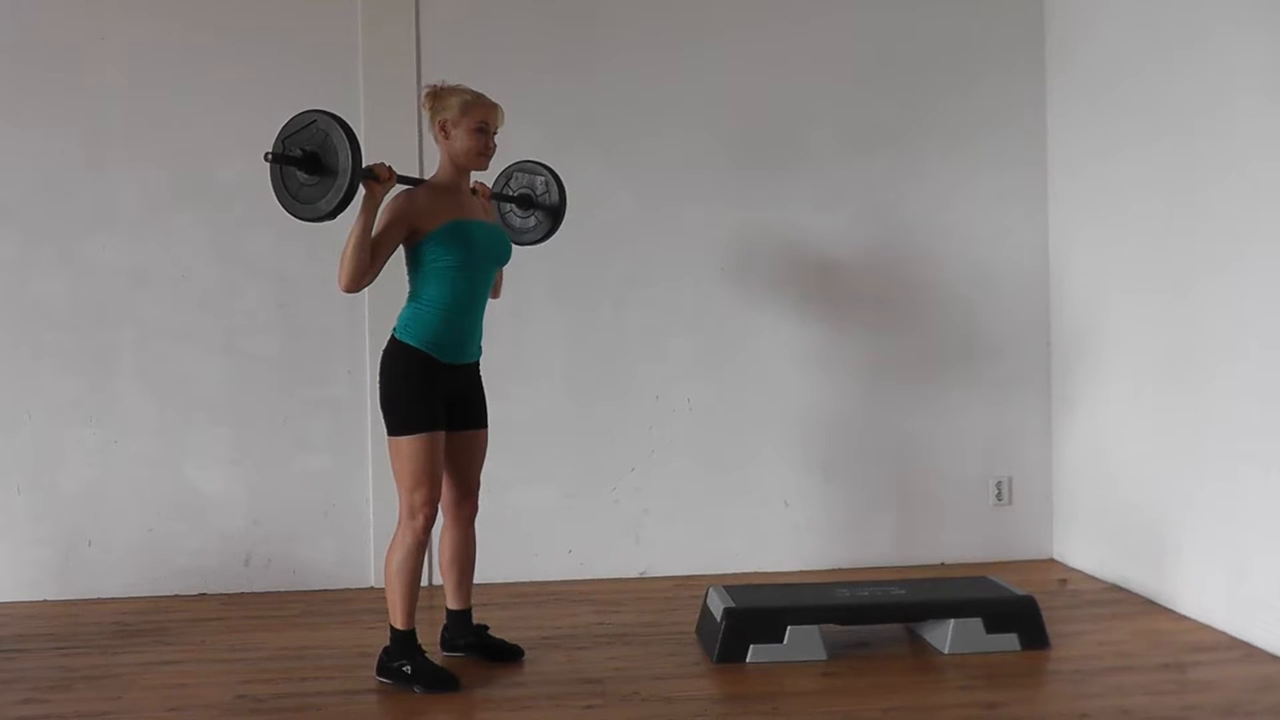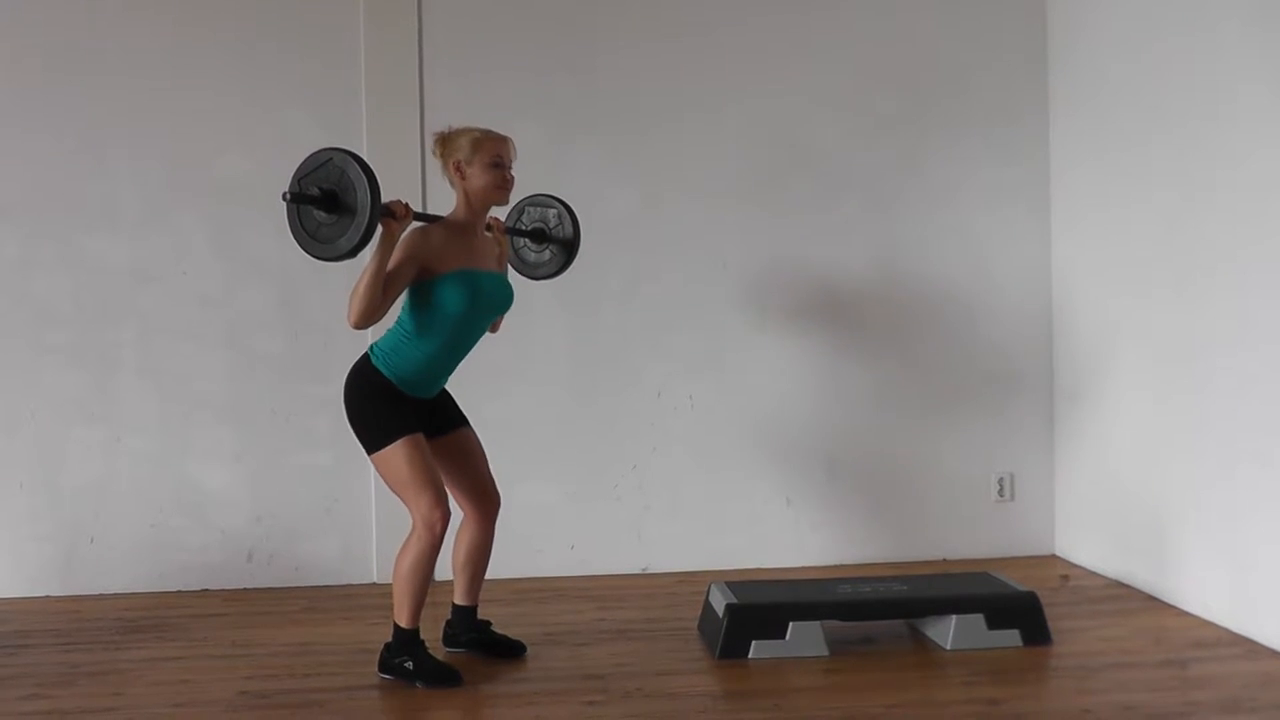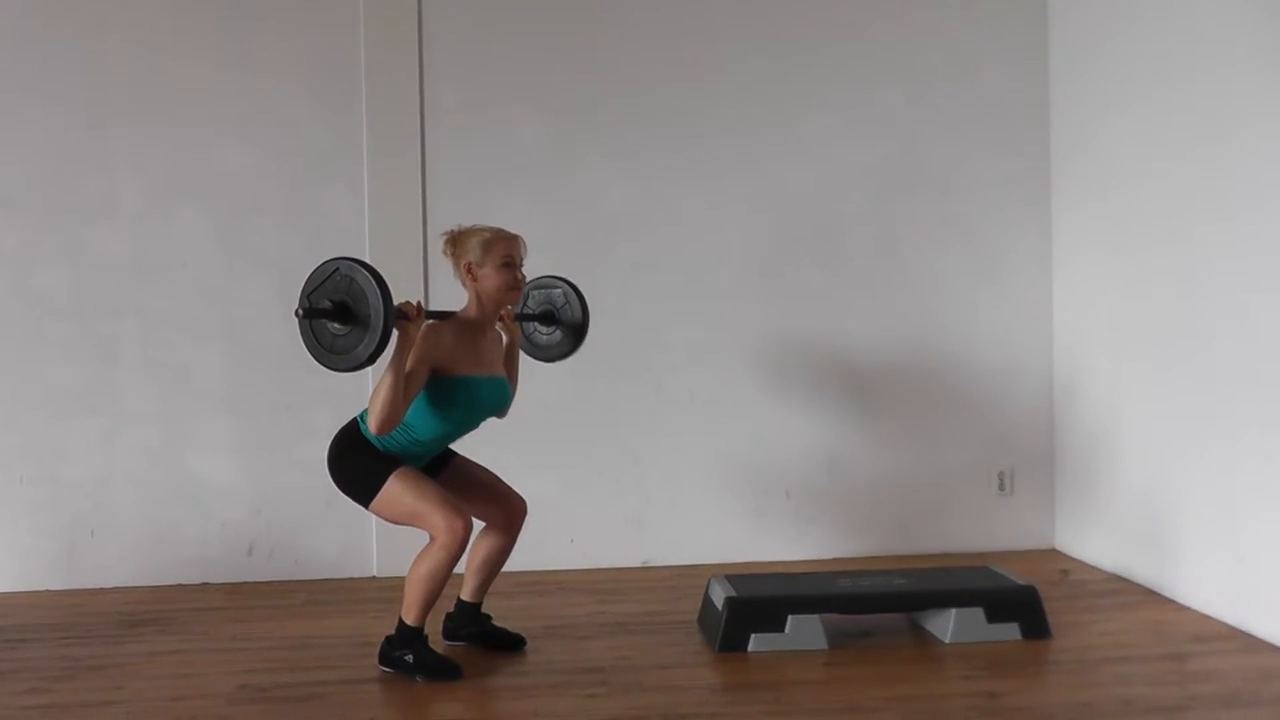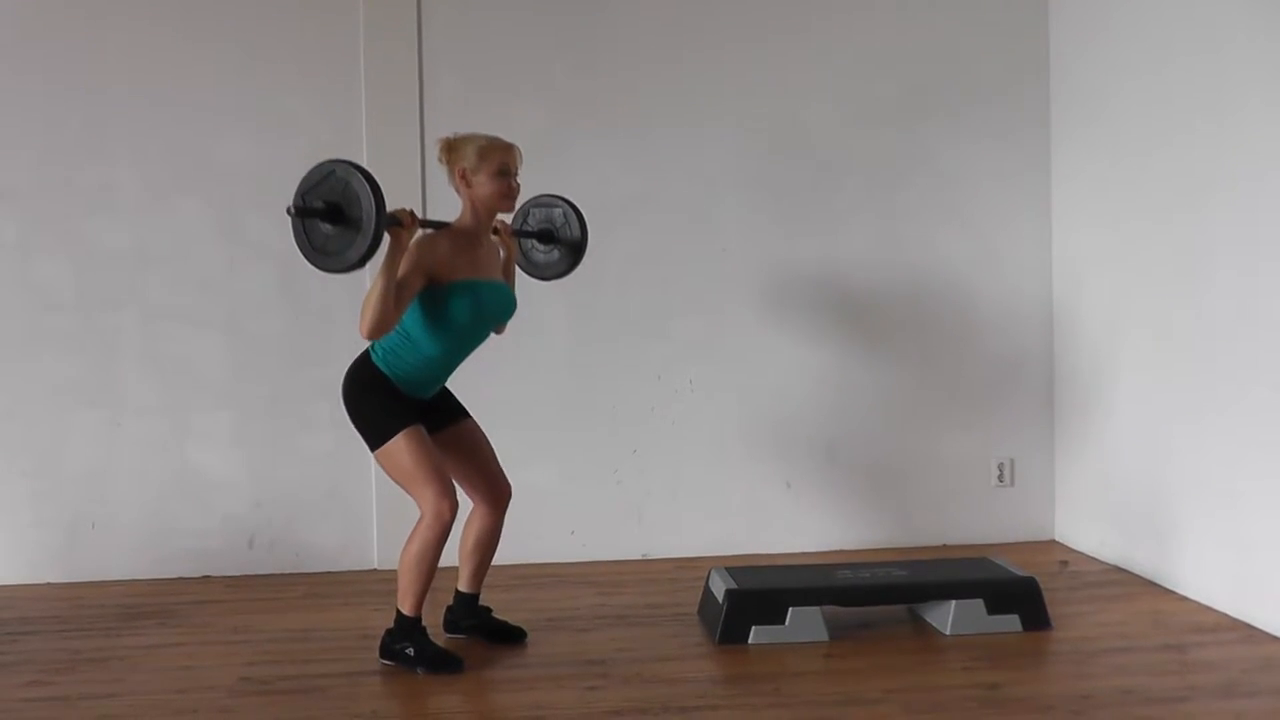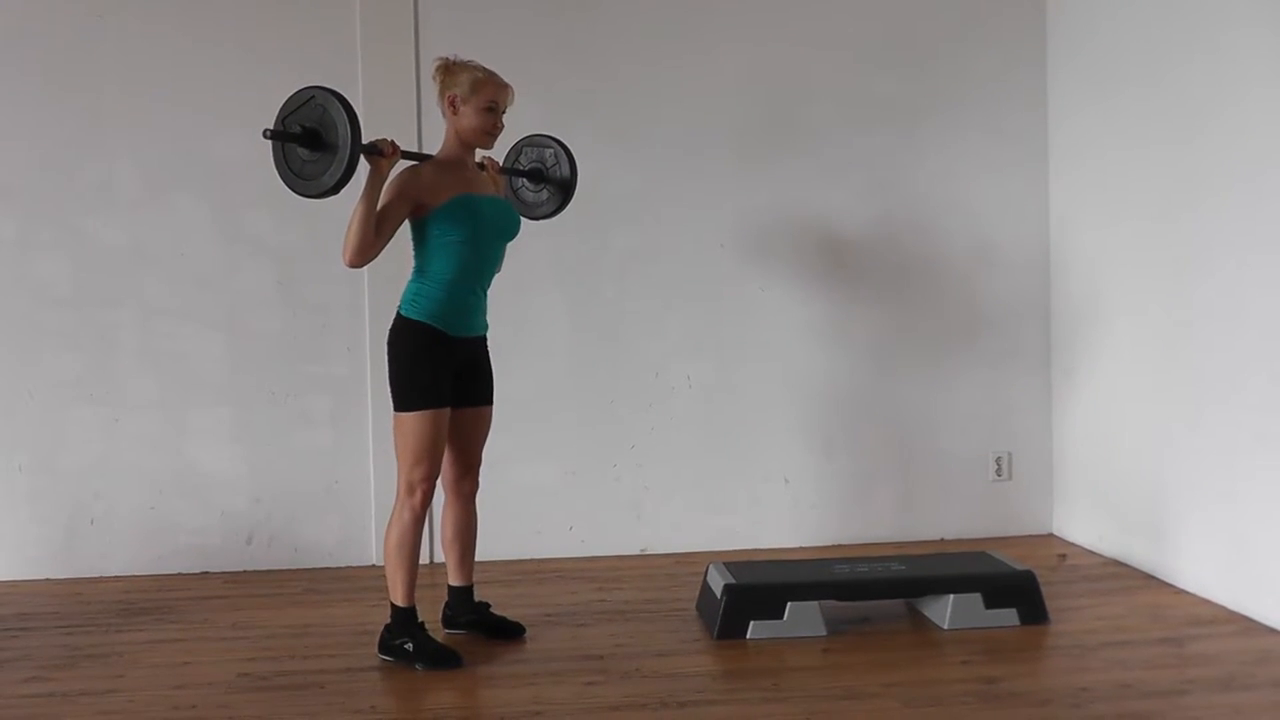
dt=1s
person 1, frame 1
left shoulder: (479, 205)
right shoulder: (413, 204)
right elbow: (352, 281)
right wrist: (371, 201)
left hip: (463, 369)
right hip: (415, 367)
left knee: (463, 505)
right knee: (420, 513)
left ankle: (460, 627)
right ankle: (398, 652)
person 1, frame 2
left shoulder: (484, 242)
right shoulder: (427, 241)
left elbow: (491, 322)
right elbow: (360, 316)
right wrist: (387, 238)
left hip: (426, 393)
right hip: (378, 392)
left knee: (484, 504)
right knee: (432, 515)
left ankle: (464, 624)
right ankle: (401, 650)
person 1, frame 3
left shoulder: (492, 336)
right shoulder: (440, 338)
left elbow: (498, 407)
right elbow: (380, 422)
right wrist: (405, 341)
left hip: (418, 454)
right hip: (362, 454)
left knee: (511, 510)
right knee: (453, 526)
left ankle: (465, 618)
right ankle: (402, 645)
person 1, frame 4
left shoulder: (491, 248)
right shoulder: (435, 248)
left elbow: (497, 323)
right elbow: (373, 327)
right wrist: (396, 248)
left hip: (427, 390)
right hip: (378, 387)
left knee: (495, 493)
right knee: (439, 505)
left ankle: (465, 609)
right ankle: (402, 636)
person 1, frame 5
left shoulder: (485, 179)
right shoulder: (419, 180)
right elbow: (357, 254)
right wrist: (377, 176)
left hip: (470, 342)
right hip: (422, 340)
left knee: (464, 481)
right knee: (417, 489)
left ankle: (462, 604)
right ankle: (400, 630)
